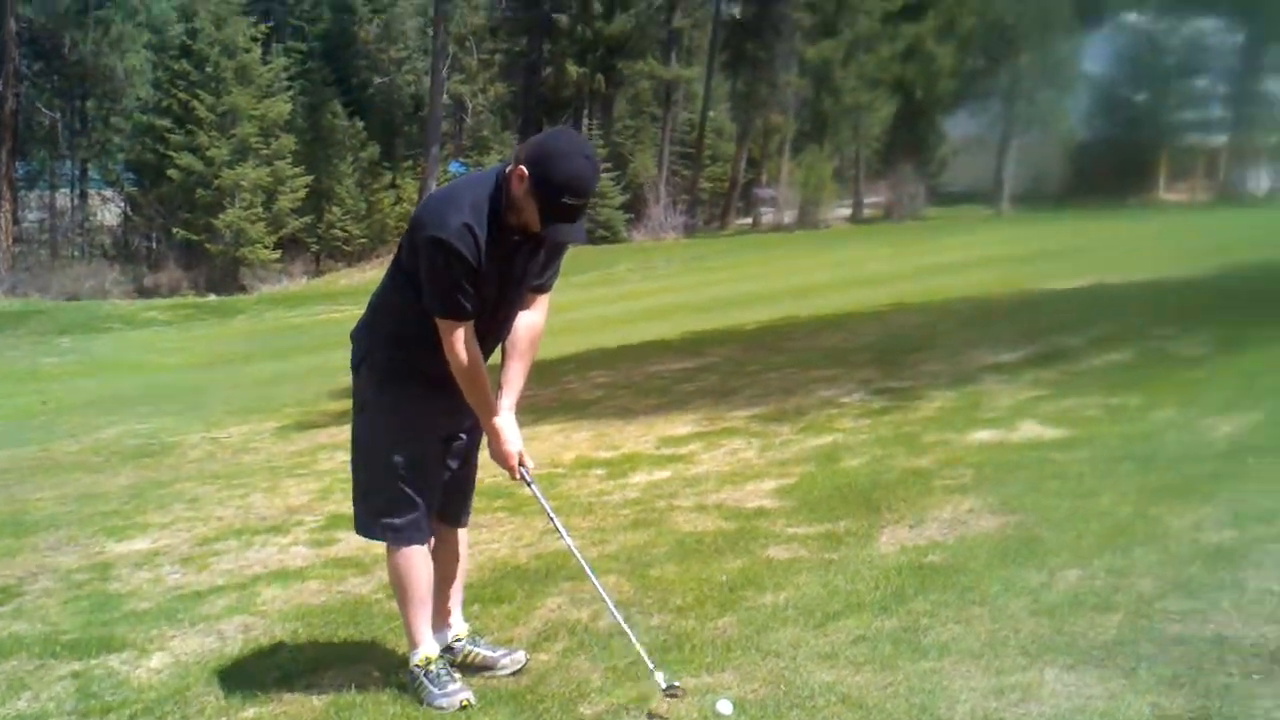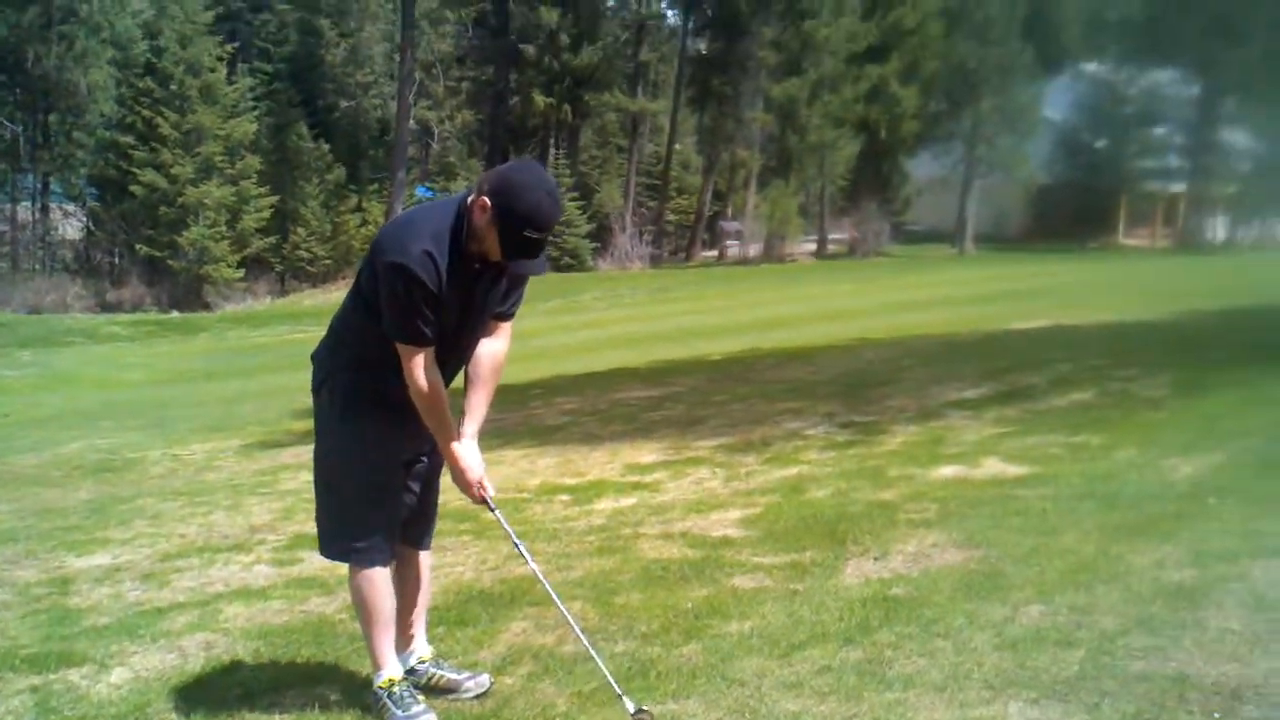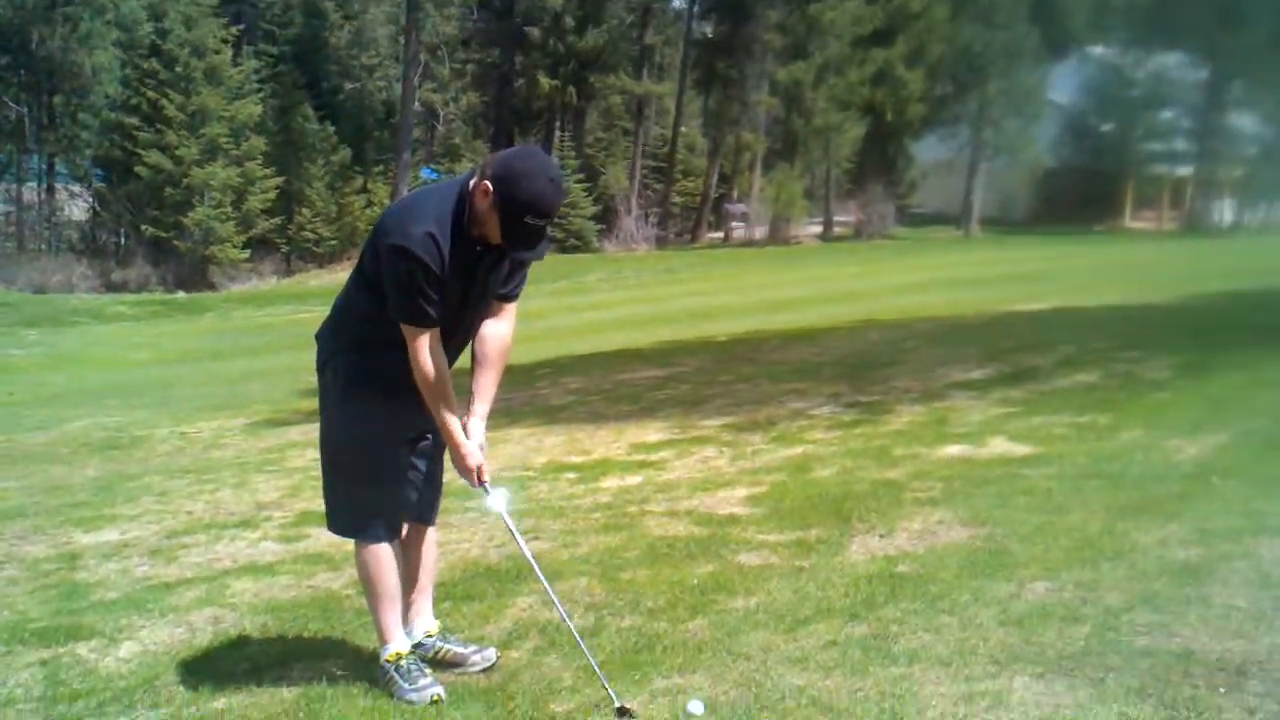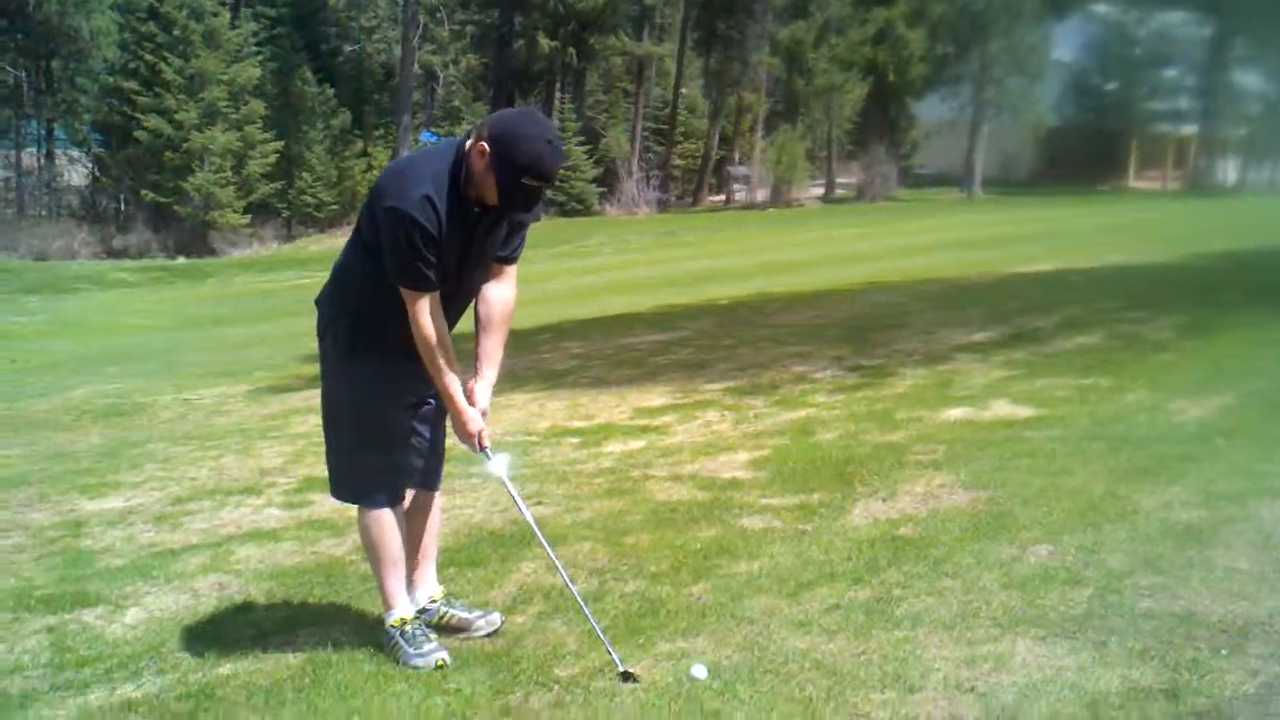
dt=0.2s
person 1, frame 1
left shoulder: (549, 214)
right shoulder: (452, 225)
left elbow: (531, 307)
right elbow: (457, 340)
left wrist: (507, 407)
right wrist: (494, 426)
left hip: (459, 374)
right hip: (398, 374)
left knee: (452, 509)
right knee: (408, 515)
left ankle: (452, 634)
right ankle: (424, 657)
person 1, frame 2
left shoulder: (512, 243)
right shoulder: (414, 251)
left elbow: (494, 336)
right elbow: (417, 367)
left wrist: (469, 434)
right wrist: (454, 453)
left hip: (421, 399)
right hip: (359, 398)
left knee: (415, 532)
right knee: (371, 536)
left ankle: (416, 656)
person 1, frame 3
left shoulder: (515, 224)
right shoulder: (417, 233)
left elbow: (499, 316)
right elbow: (422, 346)
left wrist: (478, 417)
right wrist: (455, 437)
left hip: (424, 378)
right hip: (363, 376)
left knee: (420, 506)
right knee: (377, 514)
left ankle: (421, 630)
right ankle: (395, 652)
person 1, frame 4
left shoulder: (513, 186)
right shoulder: (413, 196)
left elbow: (499, 280)
right elbow: (421, 311)
left wrist: (485, 379)
right wrist: (456, 401)
left hip: (425, 341)
right hip: (363, 341)
left knee: (423, 471)
right knee: (380, 479)
left ankle: (426, 596)
right ankle: (399, 617)
